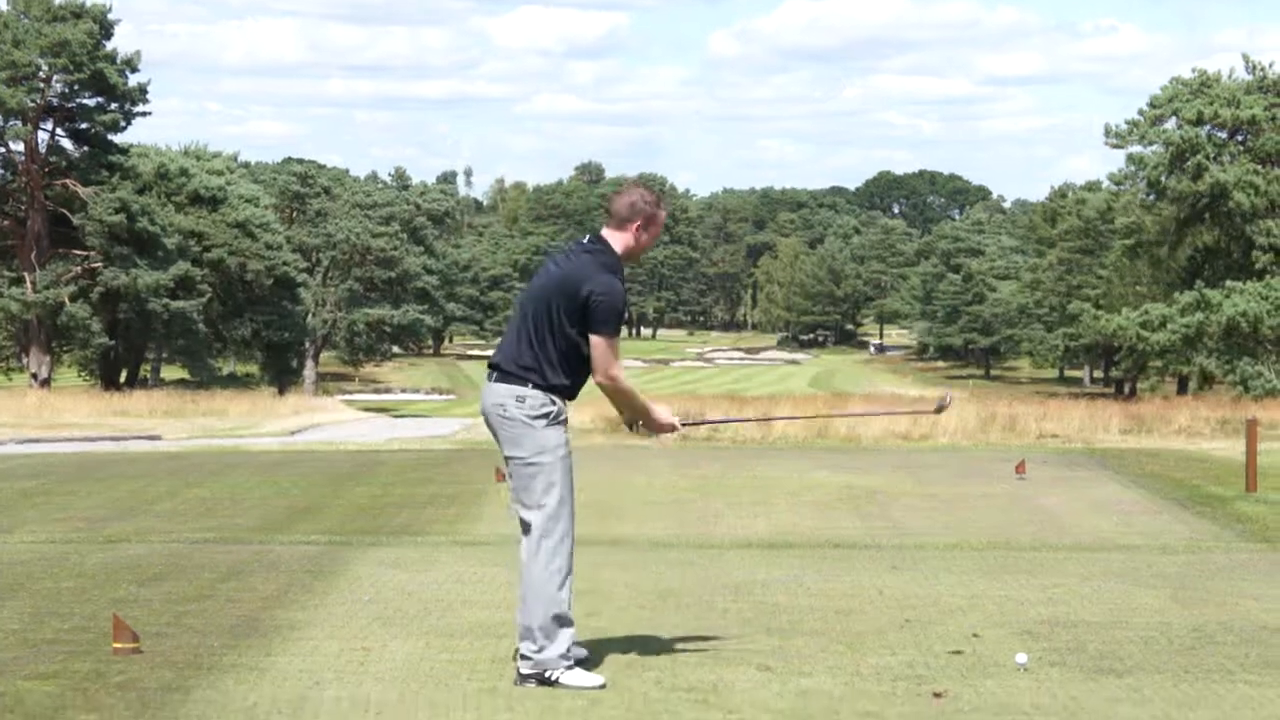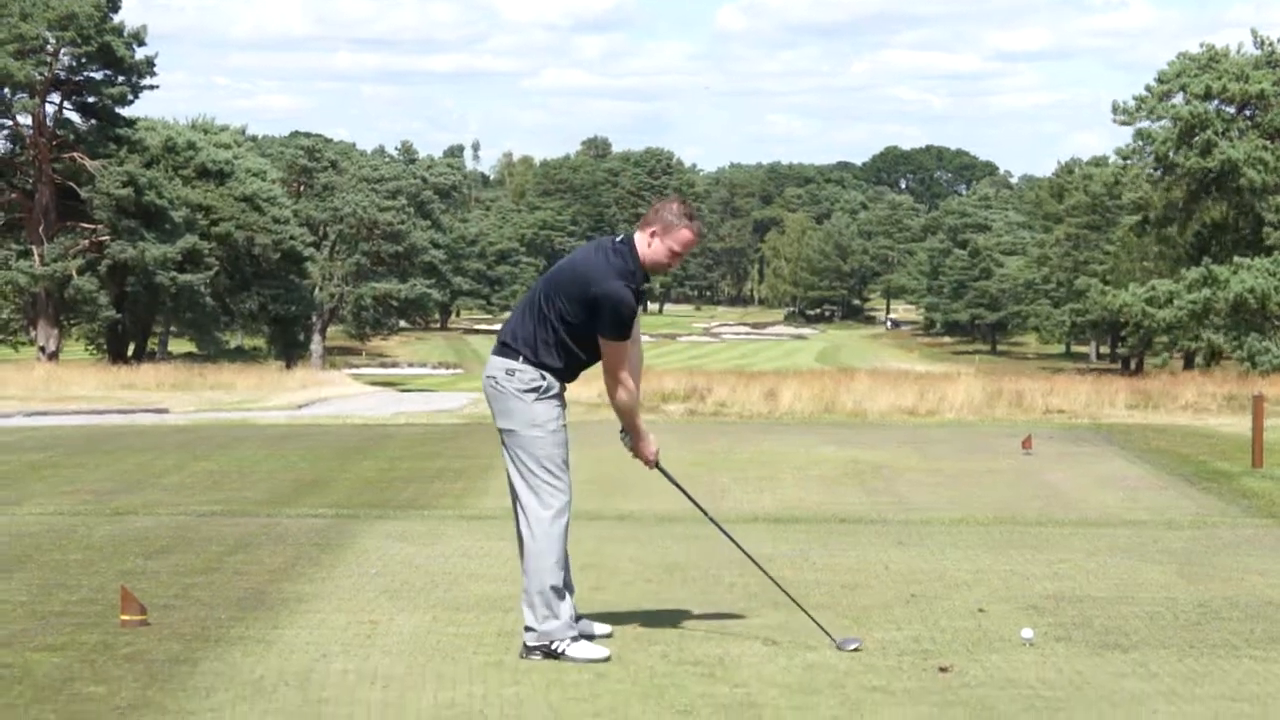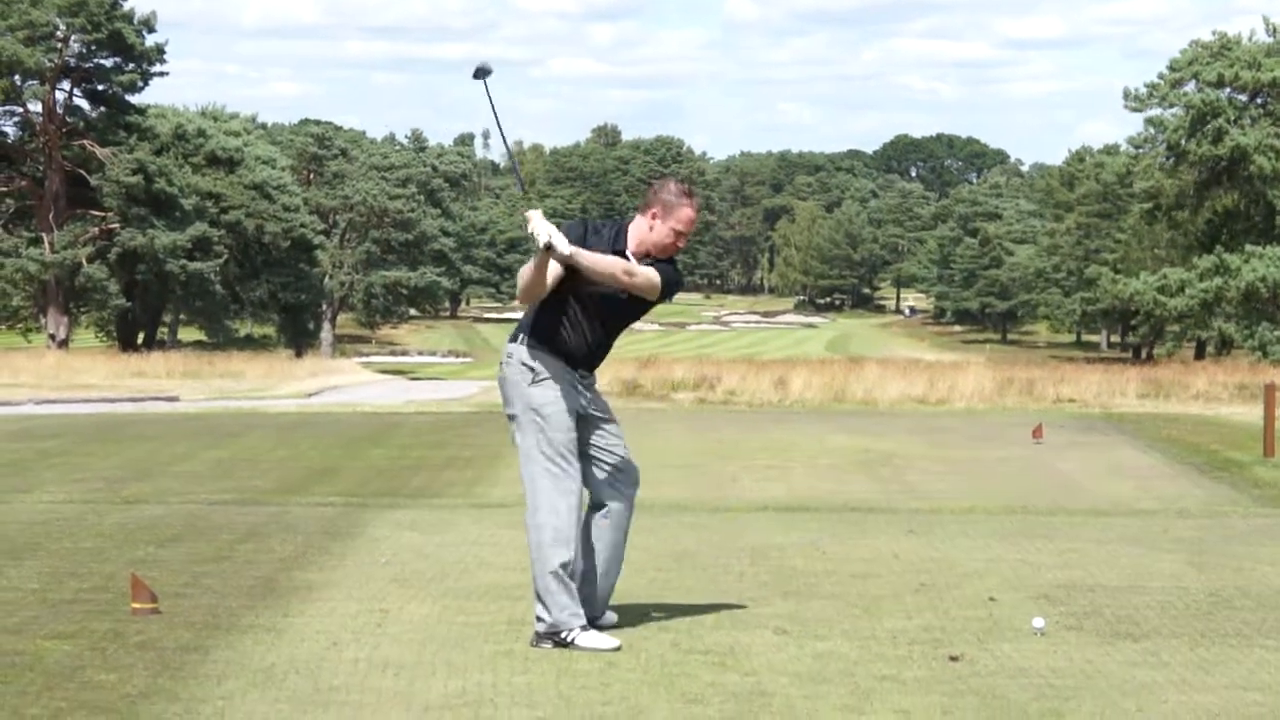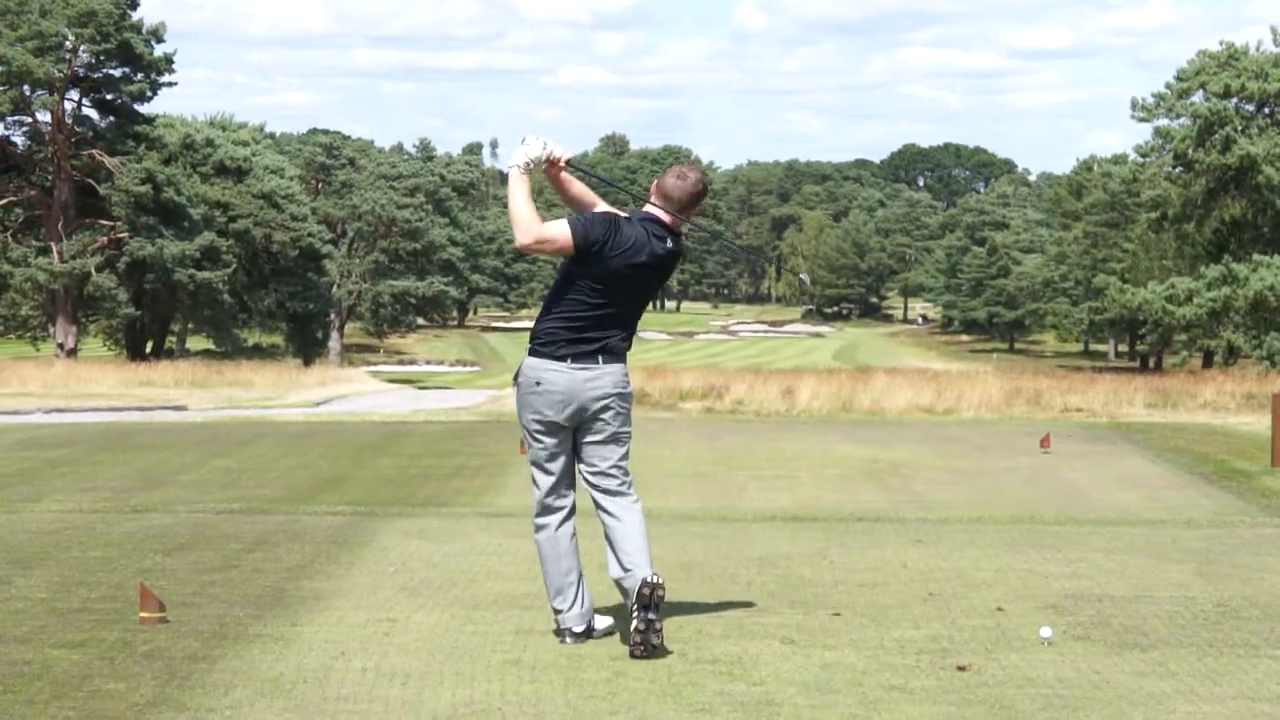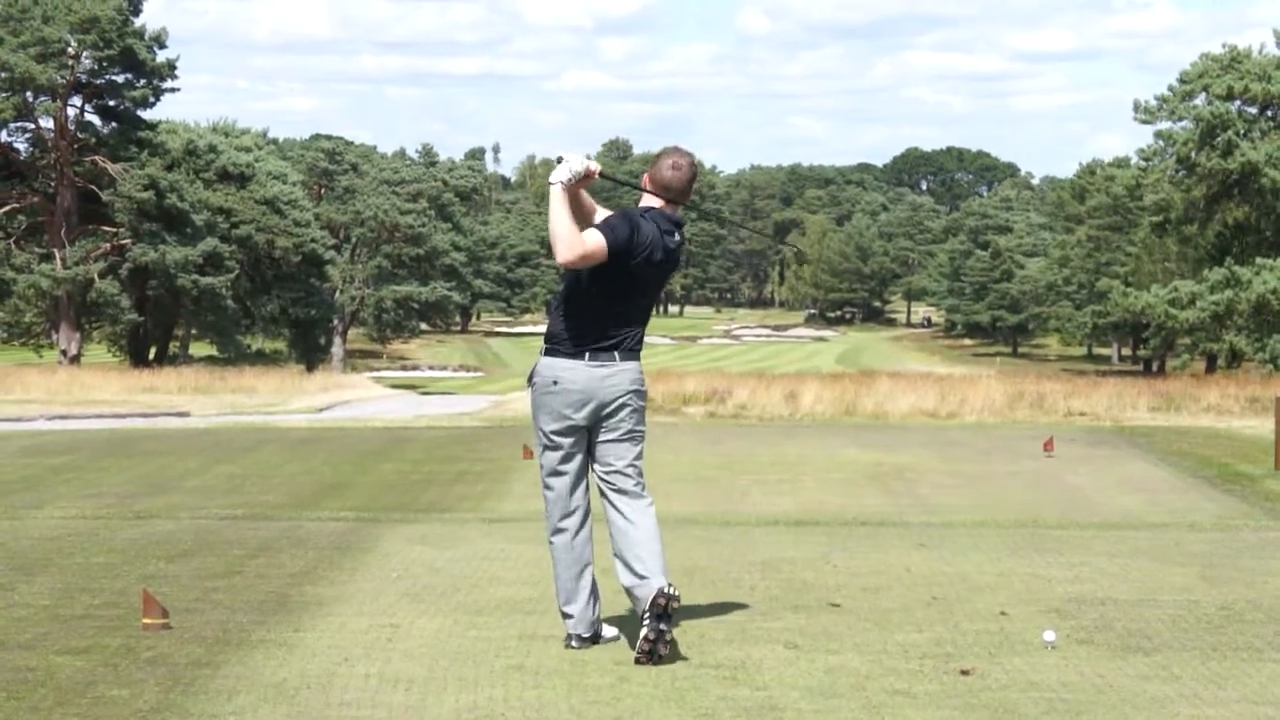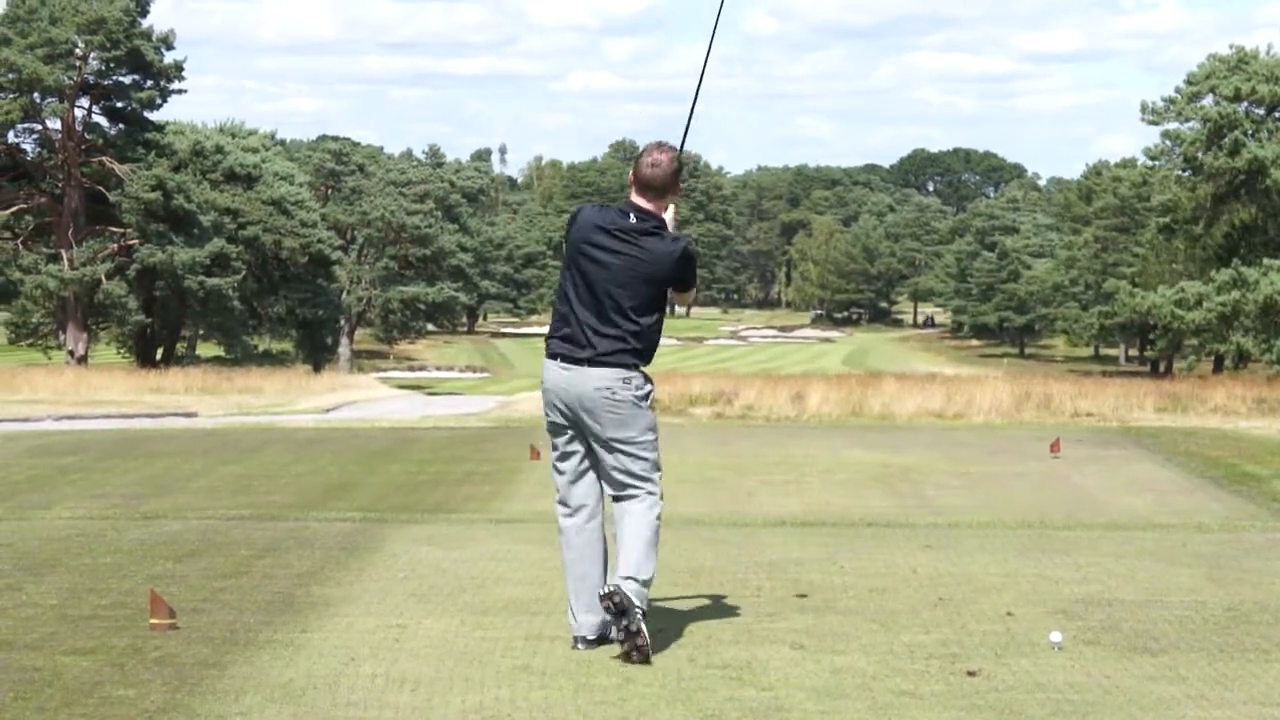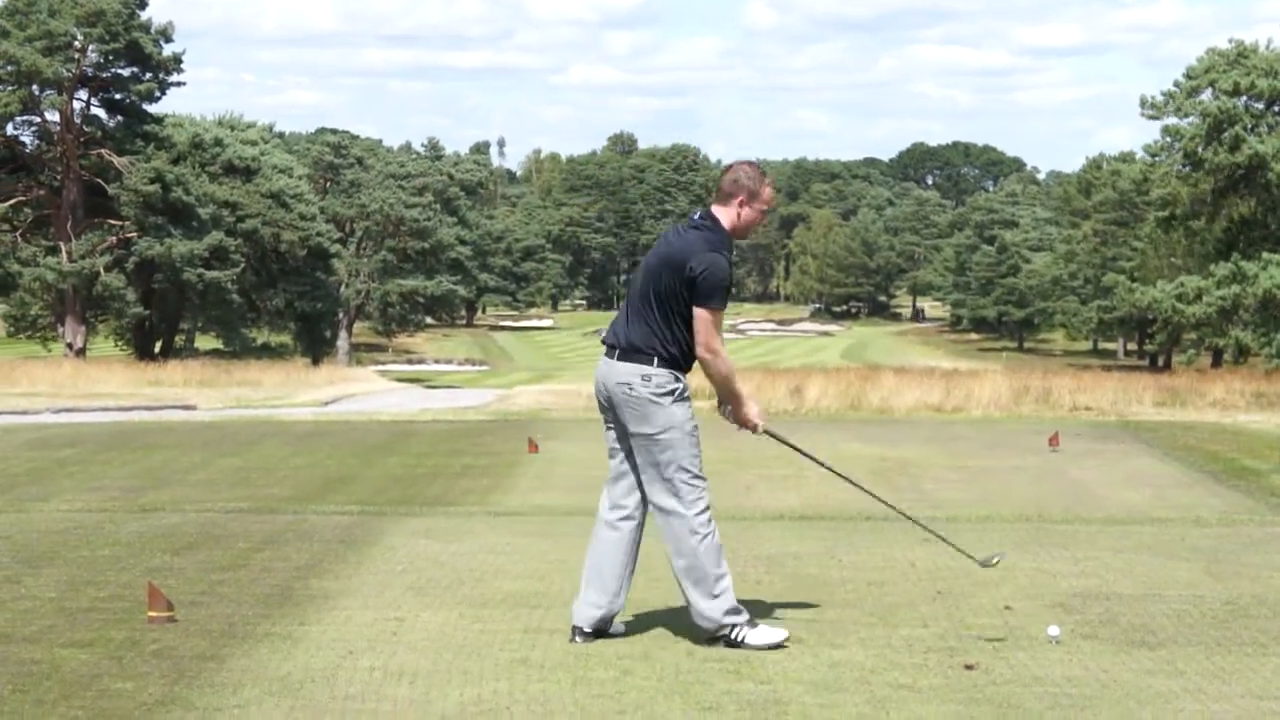
dt=0.7s
person 1, frame 1
left shoulder: (576, 255)
right shoulder: (605, 283)
right elbow: (606, 374)
left wrist: (630, 409)
right wrist: (651, 415)
left hip: (509, 394)
right hip: (531, 403)
left knee: (544, 526)
right knee: (550, 529)
left ankle: (545, 638)
right ankle: (542, 659)
person 1, frame 2
left shoulder: (620, 258)
right shoulder: (613, 285)
left elbow: (631, 348)
right elbow: (616, 377)
left wrist: (635, 421)
right wrist: (639, 434)
left hip: (532, 377)
right hip: (524, 379)
left knee: (545, 501)
right knee: (546, 503)
left ankle: (557, 612)
right ankle: (546, 633)
person 1, frame 3
left shoulder: (666, 274)
right shoulder: (584, 235)
left elbow: (624, 279)
right elbow: (527, 295)
left wrist: (564, 250)
right wrist: (545, 254)
left hip: (577, 376)
right hip: (536, 365)
left knee: (619, 482)
right knee: (556, 492)
left ankle: (585, 605)
right ankle: (559, 621)
person 1, frame 4
left shoulder: (610, 232)
right shoulder: (670, 251)
left elbow: (528, 237)
right elbow: (598, 208)
left wrist: (521, 169)
right wrist: (556, 172)
left hip: (546, 376)
right hip: (606, 379)
left knee: (552, 502)
right knee: (615, 491)
left ankle: (573, 618)
right ankle: (641, 583)
person 1, frame 5
left shoulder: (630, 227)
right shoulder: (669, 241)
left elbow: (568, 253)
right elbow: (601, 226)
left wrist: (559, 186)
right wrist: (576, 190)
left hip: (563, 373)
right hip: (622, 376)
left knee: (565, 504)
right knee: (627, 492)
left ankle: (581, 623)
right ankle: (654, 593)
person 1, frame 6
left shoulder: (585, 220)
right shoulder: (676, 251)
right elbow: (684, 295)
left hip: (560, 375)
right hip: (616, 383)
left knee: (577, 503)
right knee: (638, 493)
left ankle: (588, 623)
right ankle: (629, 588)
person 1, frame 7
left shoulder: (687, 233)
right shoulder: (710, 258)
right elbow: (706, 350)
left wrist: (730, 397)
right wrist: (740, 404)
left hip: (617, 371)
right hip: (648, 380)
left knee: (623, 500)
right knee: (684, 504)
left ankle: (592, 615)
right ankle: (722, 618)
